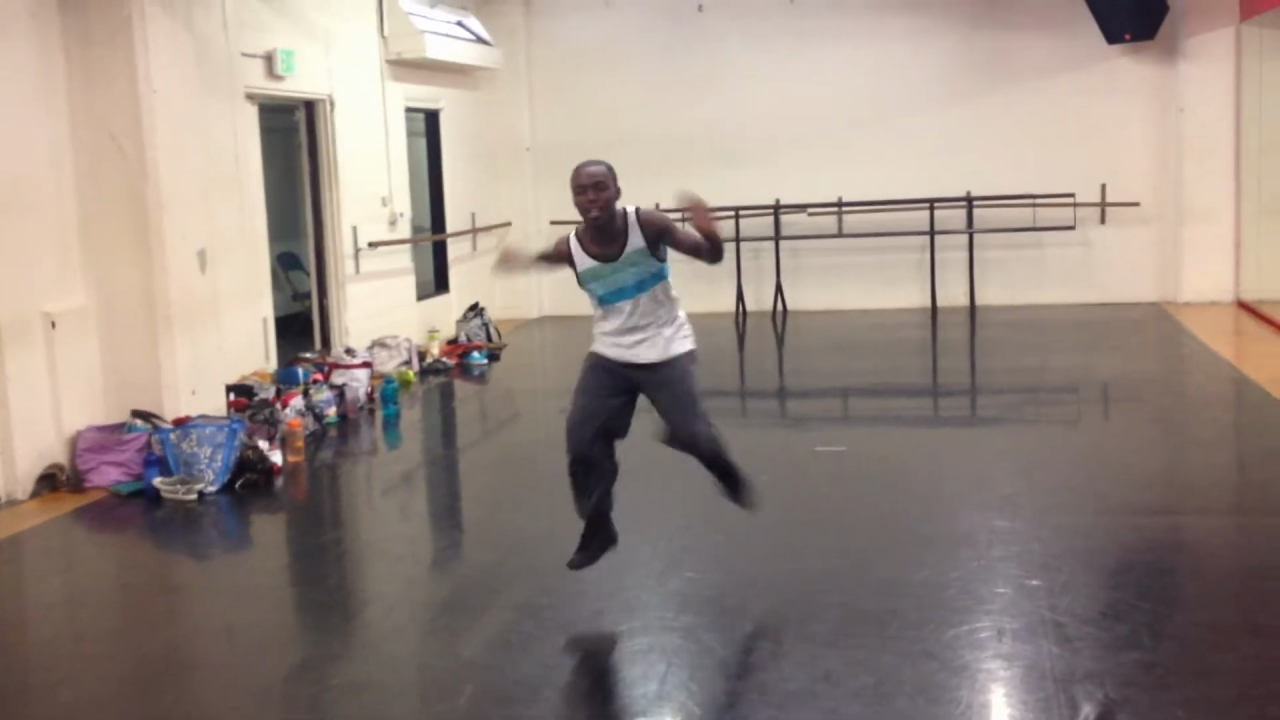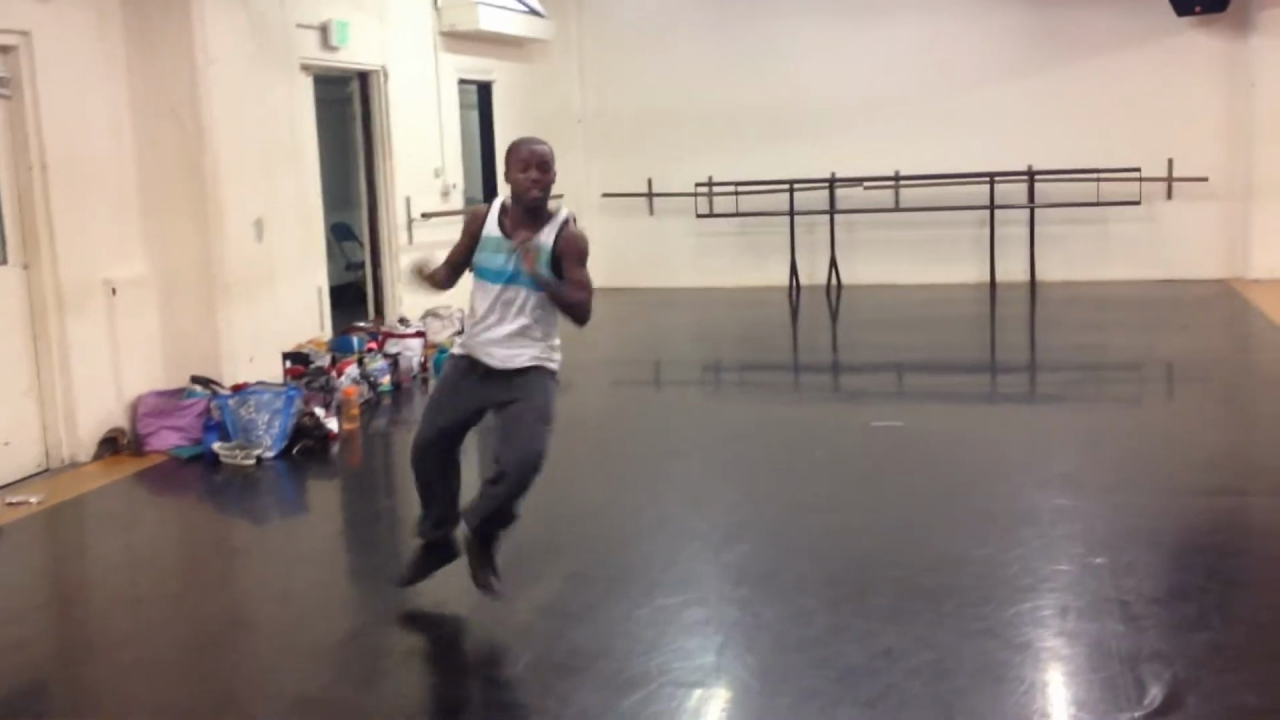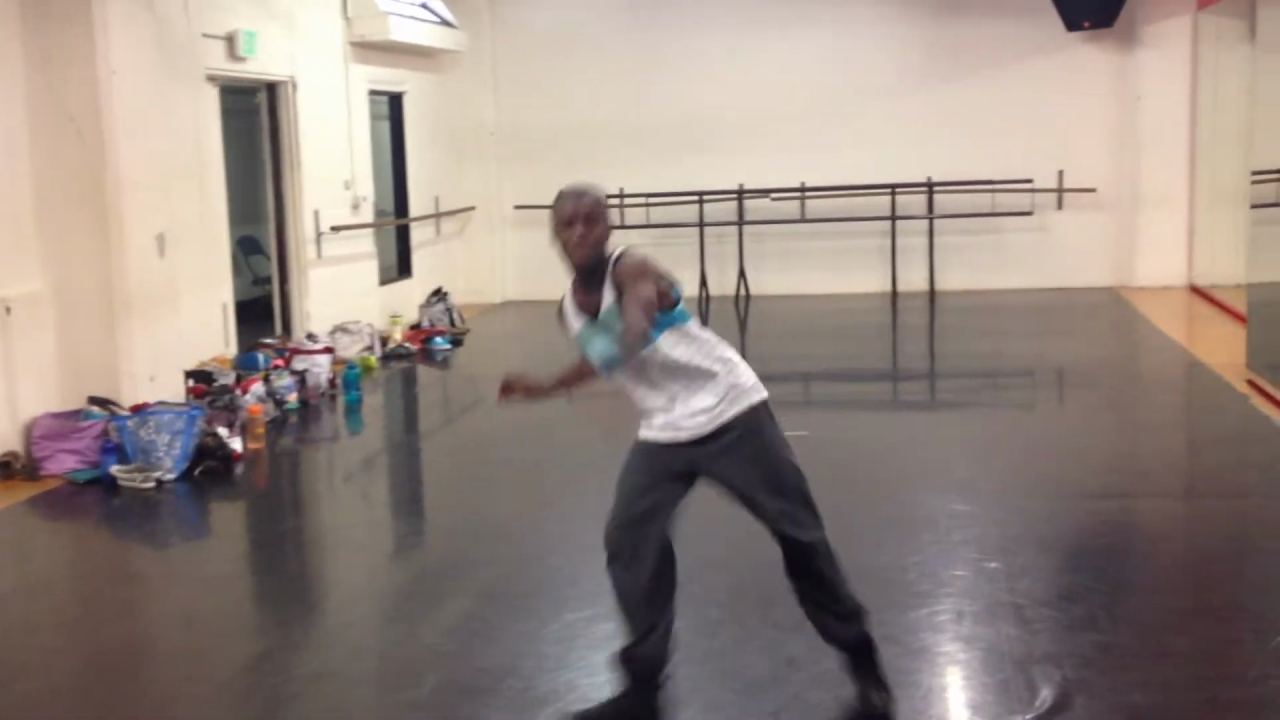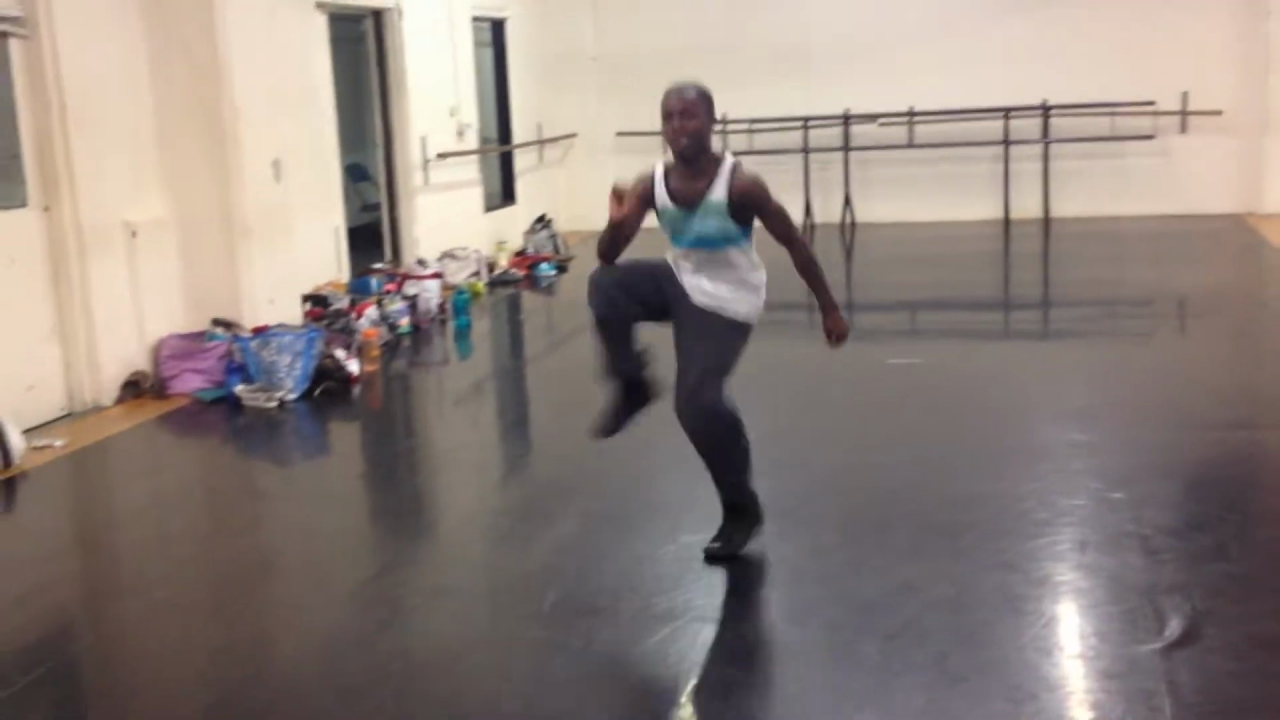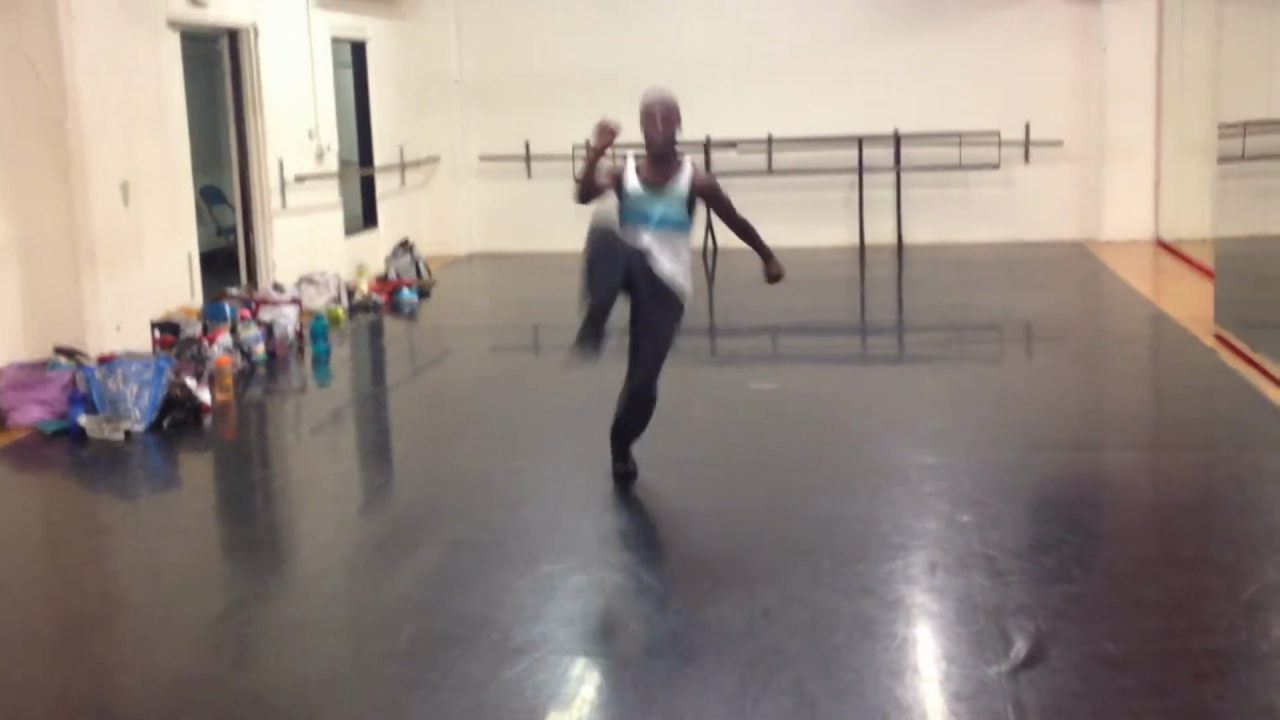
dt=1s
person 1, frame 1
left shoulder: (647, 223)
right shoulder: (570, 247)
left elbow: (711, 256)
left wrist: (709, 234)
right wrist: (526, 260)
left hip: (666, 347)
right hip: (611, 352)
left knee: (689, 433)
right knee: (583, 432)
left ankle: (726, 472)
right ankle: (597, 525)
person 1, frame 2
left shoulder: (567, 234)
right shoulder: (481, 218)
left elbow: (582, 312)
right elbow: (449, 277)
left wrist: (542, 277)
right wrist: (429, 275)
left hip: (531, 365)
right hip: (473, 354)
left knee: (523, 459)
right knee: (430, 443)
left ankle: (481, 535)
right ankle: (437, 540)
person 1, frame 3
left shoulder: (631, 269)
right shoulder: (568, 309)
left elbow: (641, 317)
left wrist: (632, 344)
right wrist: (544, 387)
left hip: (730, 412)
right hip: (666, 431)
left knee: (799, 533)
right knee: (628, 538)
left ankle: (856, 650)
person 1, frame 4
left shoulder: (741, 182)
right shoulder: (651, 183)
left elbow: (794, 243)
right elbow: (609, 258)
left wrist: (829, 309)
right wrist: (616, 222)
left hip: (728, 302)
right hip: (681, 287)
left knee: (698, 404)
right knee: (604, 285)
left ankle: (740, 511)
right ankle: (632, 385)
person 1, frame 5
left shoulder: (697, 179)
right shoulder: (622, 173)
left elbow: (736, 223)
right elbow: (584, 195)
left wrist: (769, 258)
right wrist: (596, 153)
left hip: (667, 283)
right hip: (628, 265)
left knee: (644, 376)
right knee: (604, 237)
left ankle: (622, 444)
right ankle: (594, 324)
